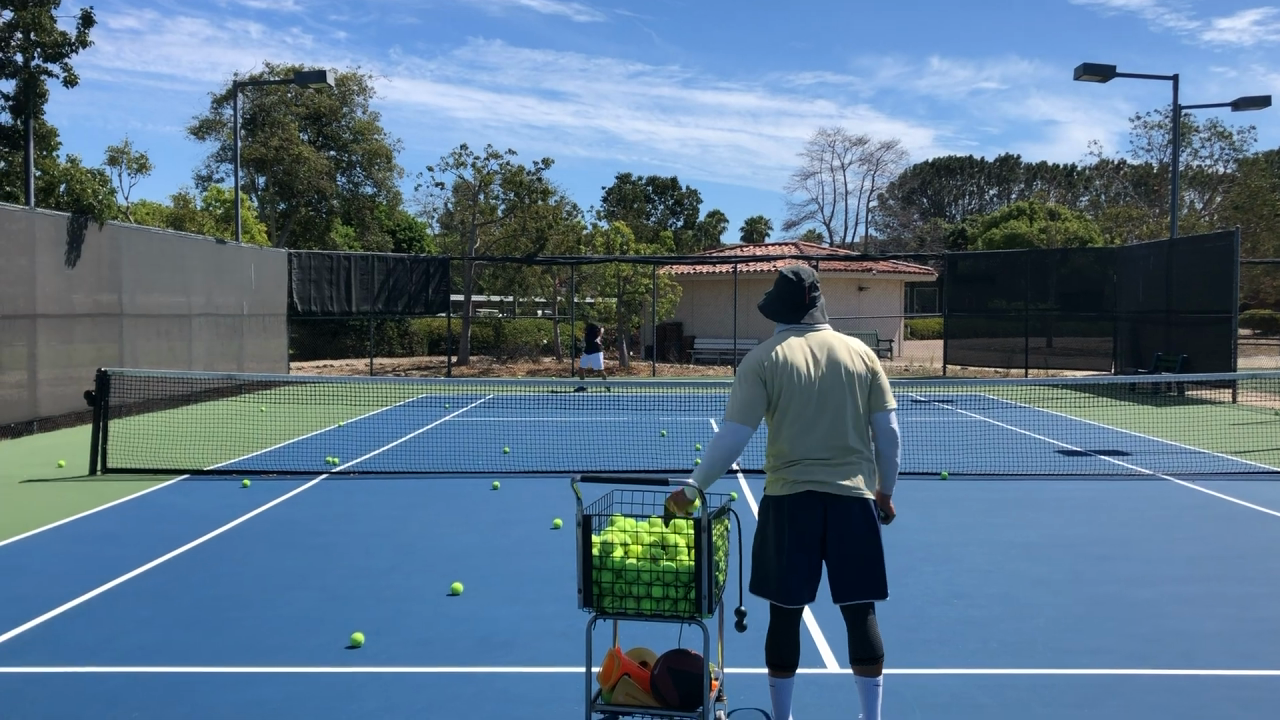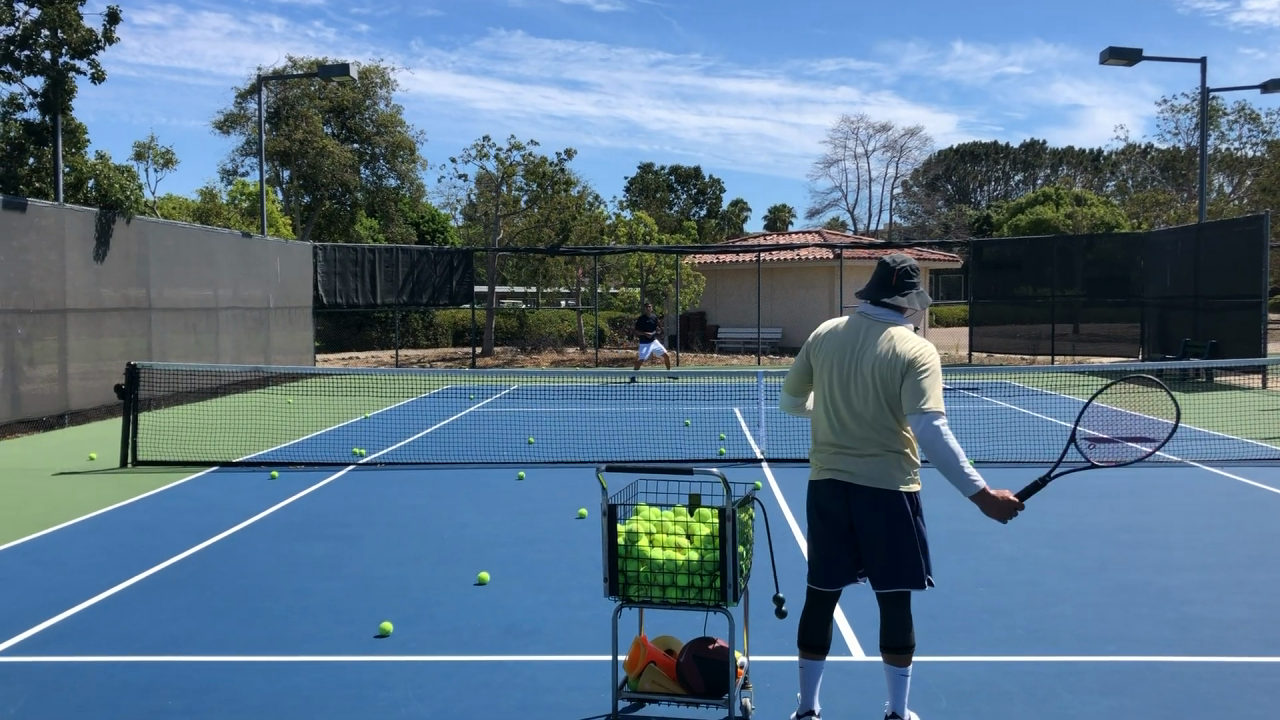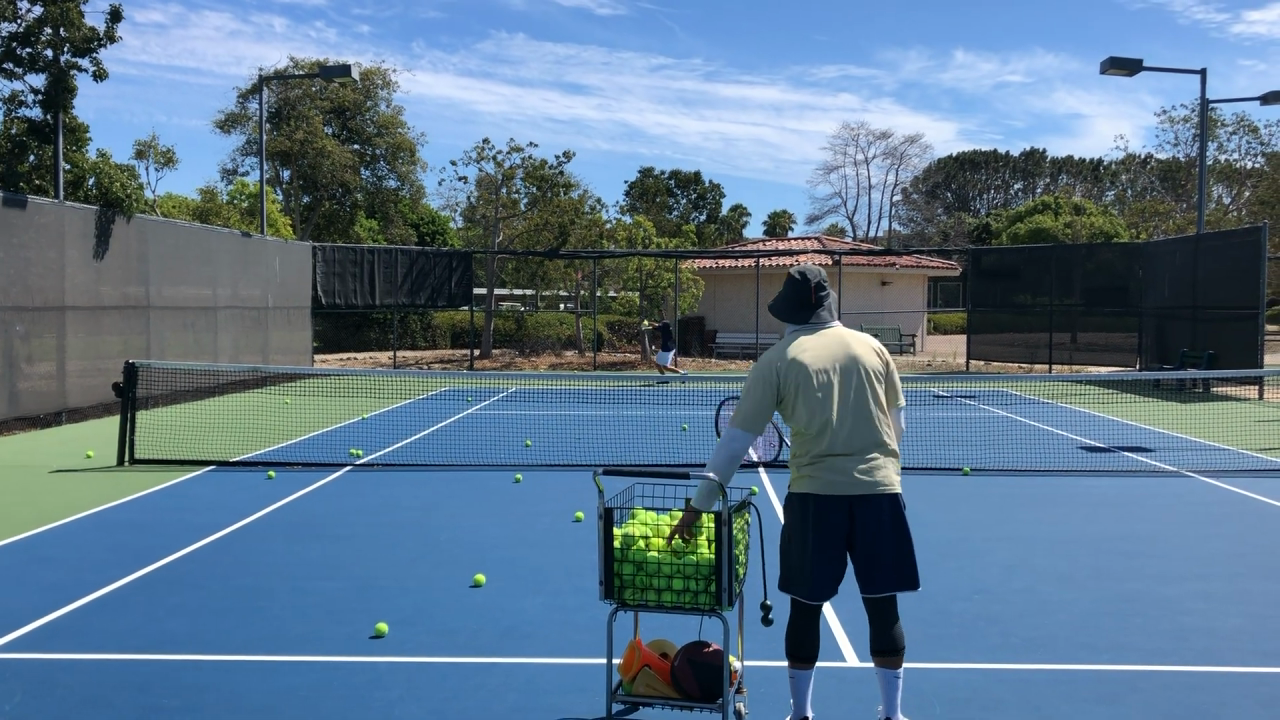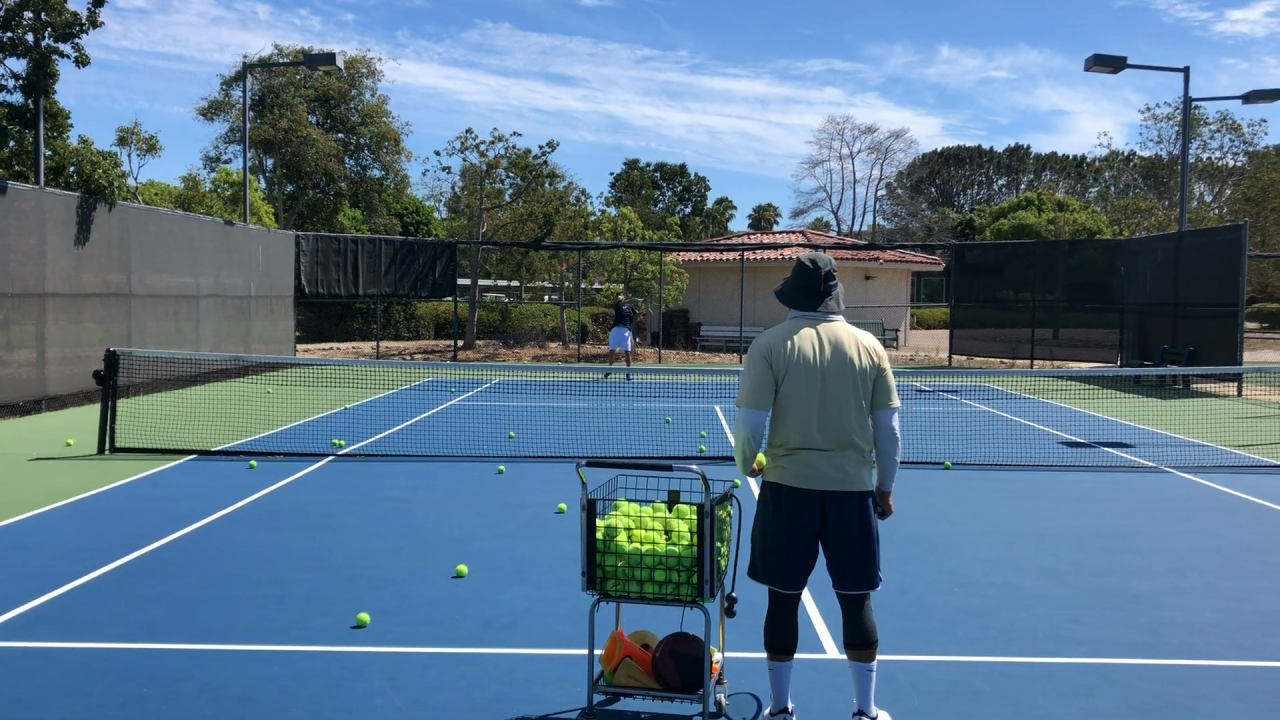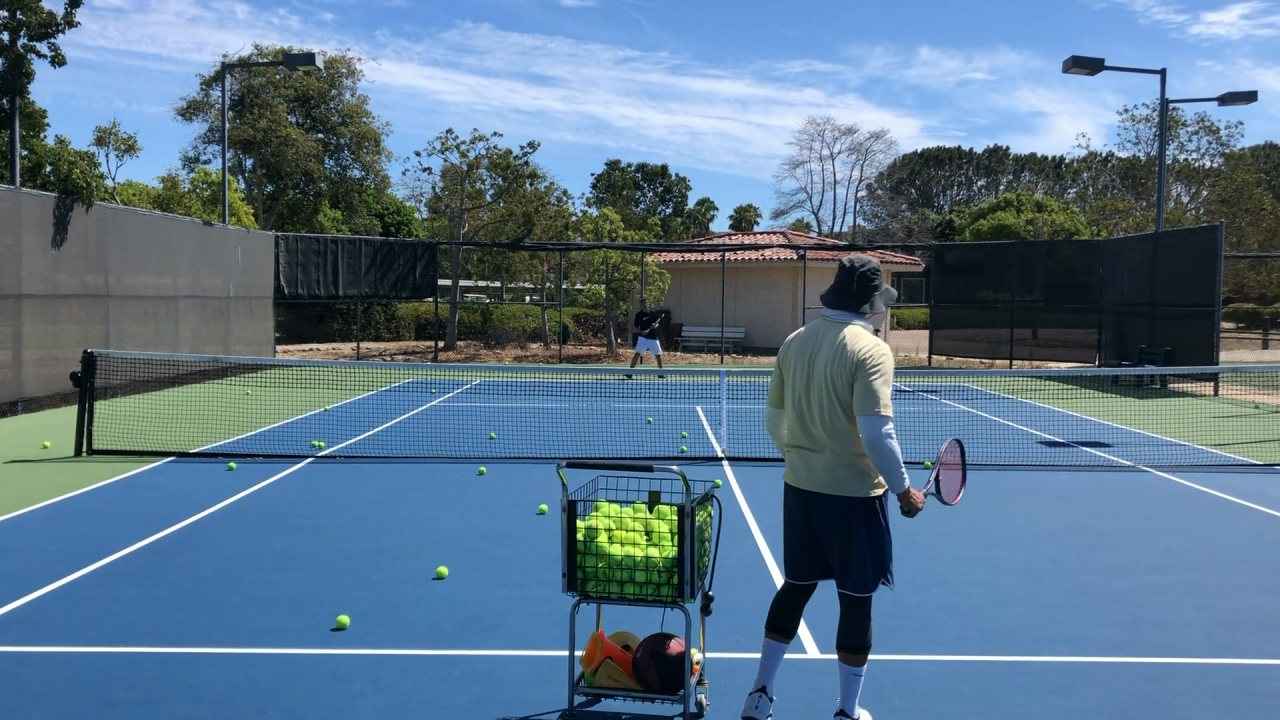
dt=1s
person 1, frame 1
left shoulder: (763, 358)
right shoulder: (860, 352)
left elbow: (732, 438)
right elbow: (888, 432)
left wrist: (691, 492)
right wrist: (885, 492)
left hip: (790, 499)
right hip: (854, 498)
left knee: (785, 613)
right knee: (860, 613)
person 1, frame 2
left shoulder: (824, 333)
right shoulder: (916, 352)
left elbow: (790, 400)
right elbow: (932, 433)
right wrist: (981, 493)
left hip: (827, 484)
right hip: (887, 490)
left knee: (820, 595)
right knee: (894, 602)
person 1, frame 3
left shoulder: (776, 361)
right shoulder: (871, 346)
left elbow: (735, 443)
right elbow: (898, 425)
left wrist: (697, 506)
left hip: (815, 497)
right hip: (880, 494)
left knee: (806, 608)
right knee: (883, 608)
person 1, frame 4
left shoulder: (770, 343)
right shoulder: (868, 345)
left elbow: (750, 423)
right elbow: (888, 428)
left wrist: (747, 464)
right wrist: (884, 486)
left hip: (788, 488)
right hip: (852, 489)
left knee: (783, 599)
right knee: (855, 600)
person 1, frame 5
left shoulder: (795, 341)
right shoulder: (870, 349)
left elbow: (775, 417)
right elbow: (876, 433)
right wrist: (904, 490)
left hip: (801, 487)
right hip: (853, 494)
left knee: (795, 585)
right knee: (855, 601)
